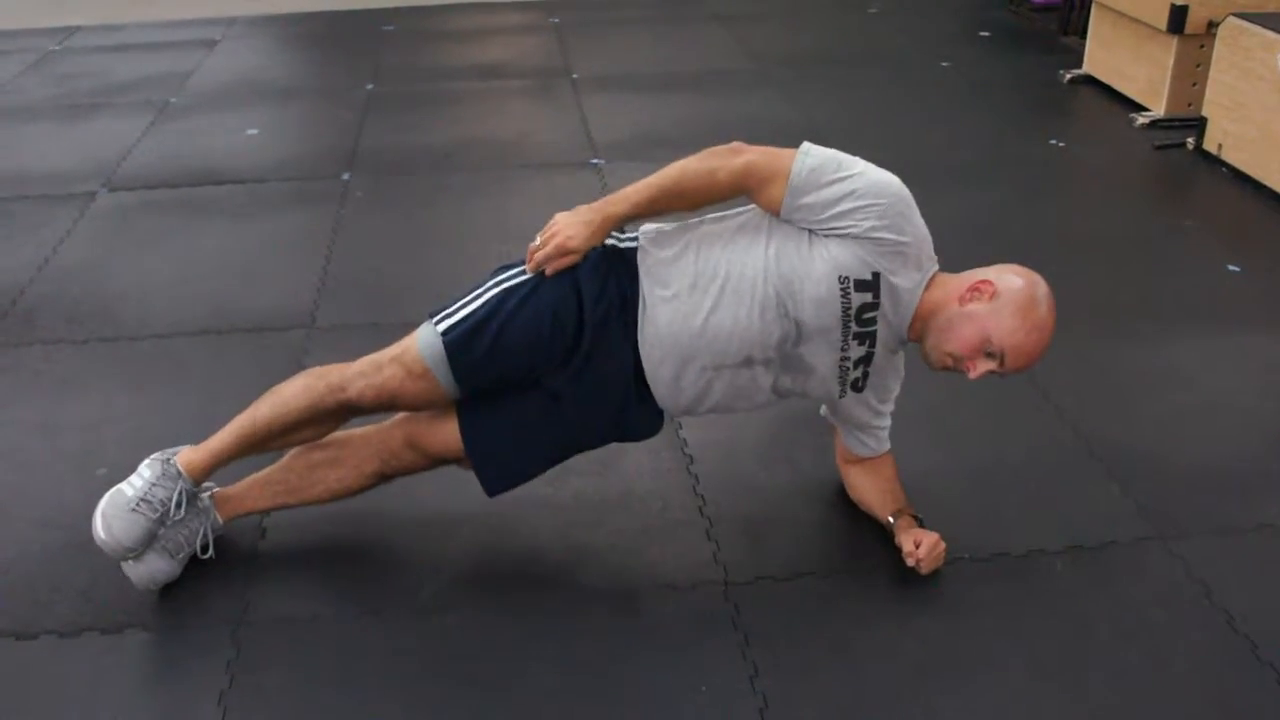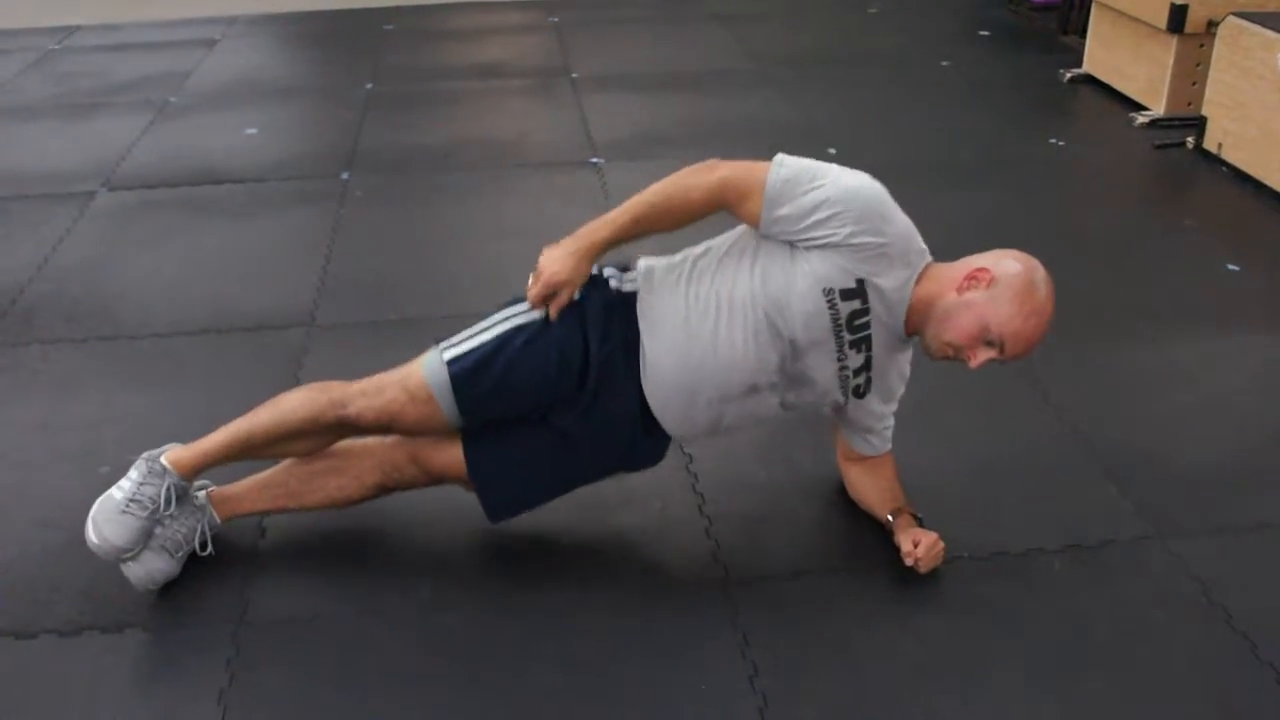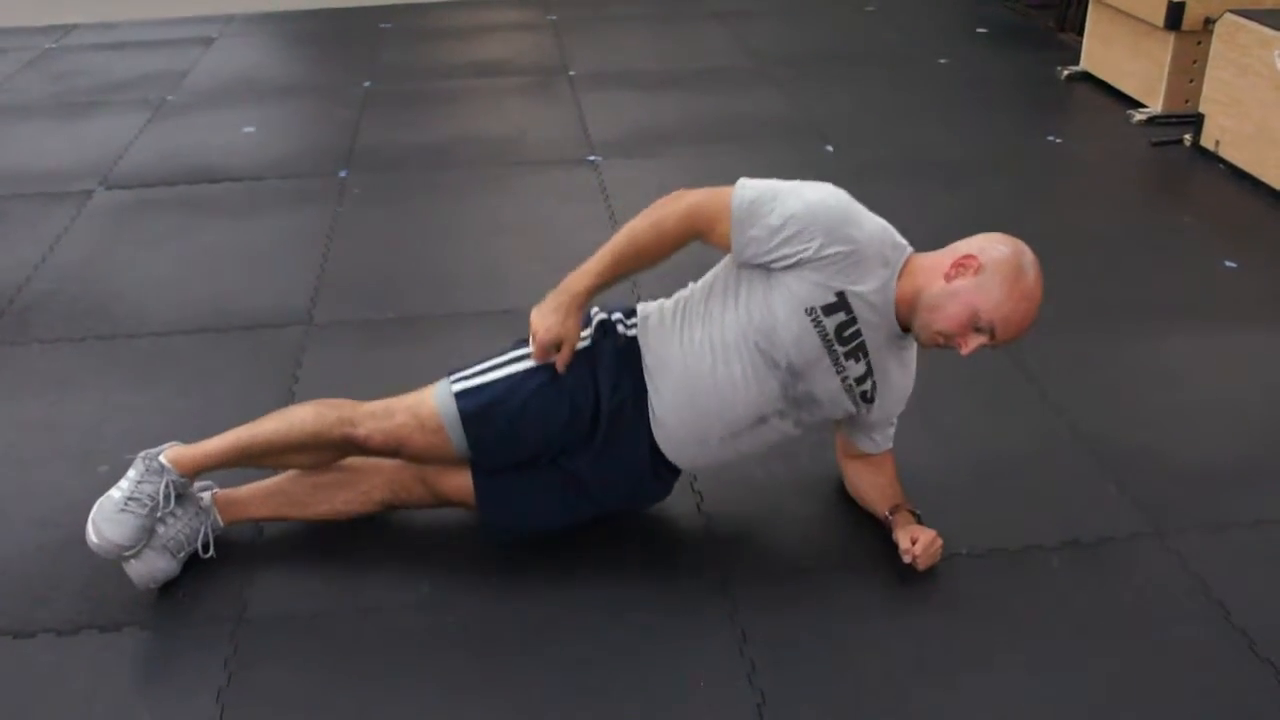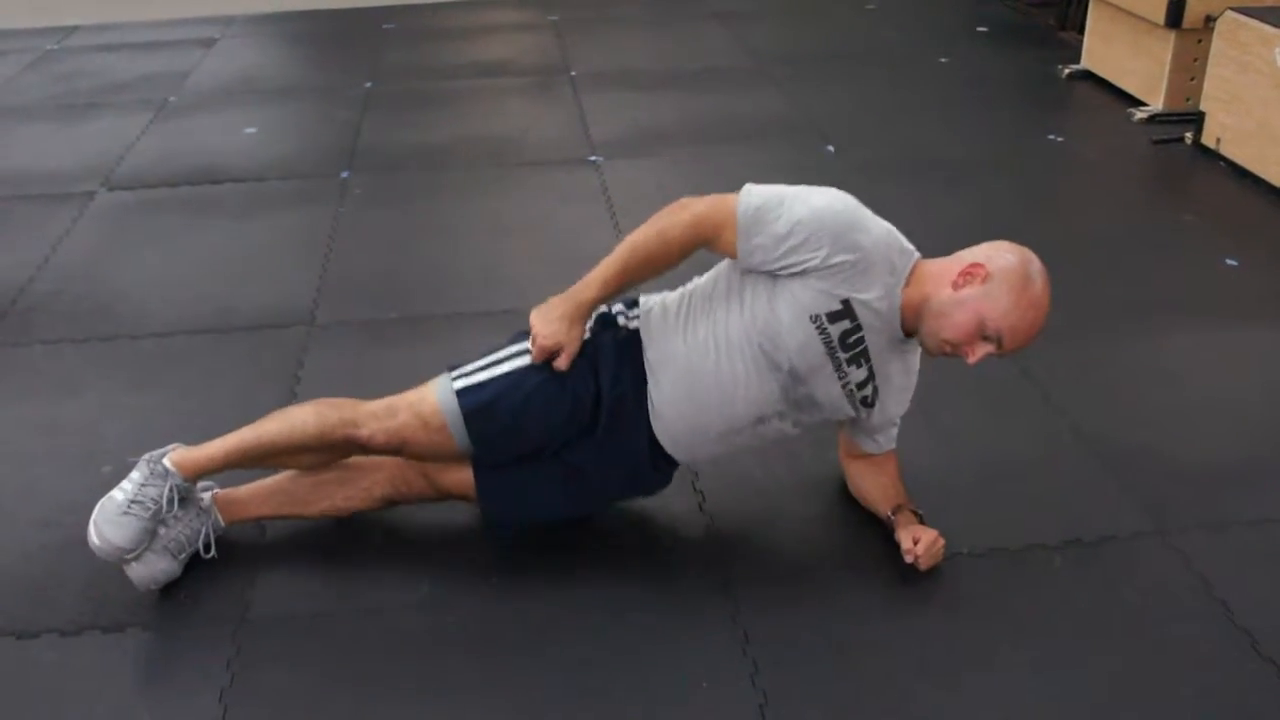
dt=0.2s
person 1, frame 1
left shoulder: (879, 368)
right shoulder: (884, 213)
left elbow: (861, 455)
right elbow: (740, 163)
left wrist: (904, 523)
right wrist: (598, 213)
left hip: (625, 396)
right hip: (604, 299)
left knee: (414, 445)
right knee: (379, 385)
left ankle: (208, 515)
right ankle: (186, 471)
person 1, frame 2
left shoulder: (885, 369)
right shoulder: (865, 219)
left elbow: (861, 455)
right elbow: (718, 180)
left wrist: (903, 520)
right wrist: (583, 242)
left hip: (632, 429)
right hip: (609, 336)
left knee: (414, 463)
right knee: (382, 406)
left ankle: (205, 513)
right ankle: (177, 470)
person 1, frame 3
left shoulder: (893, 375)
right shoulder: (836, 229)
left elbow: (861, 456)
right elbow: (686, 209)
left wrist: (903, 521)
right wrist: (569, 295)
left hip: (636, 465)
right hip: (614, 376)
left knee: (414, 484)
right knee: (387, 430)
left ankle: (206, 513)
right ankle: (177, 467)
person 1, frame 4
left shoulder: (894, 377)
right shoulder: (849, 239)
left elbow: (864, 455)
right elbow: (693, 218)
left wrist: (905, 520)
right wrist: (577, 299)
left hip: (635, 455)
right hip: (612, 366)
left knee: (422, 477)
right knee: (395, 427)
left ankle: (208, 517)
right ankle: (179, 472)
